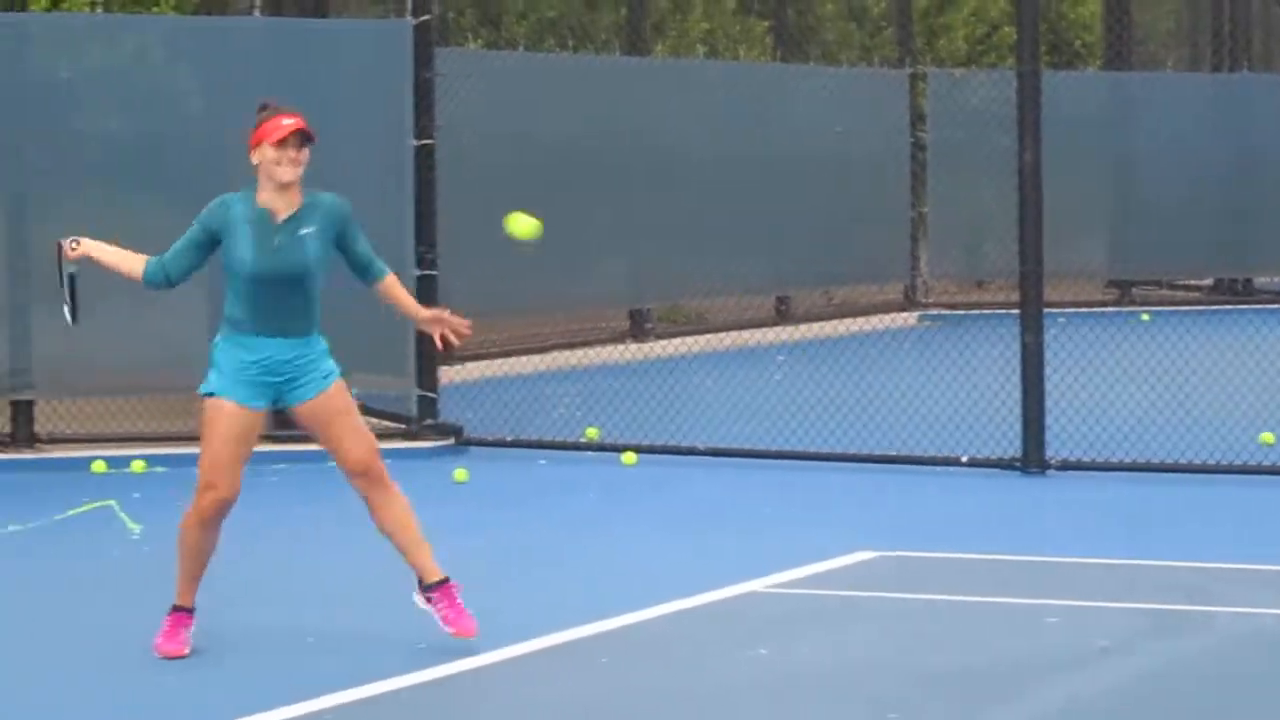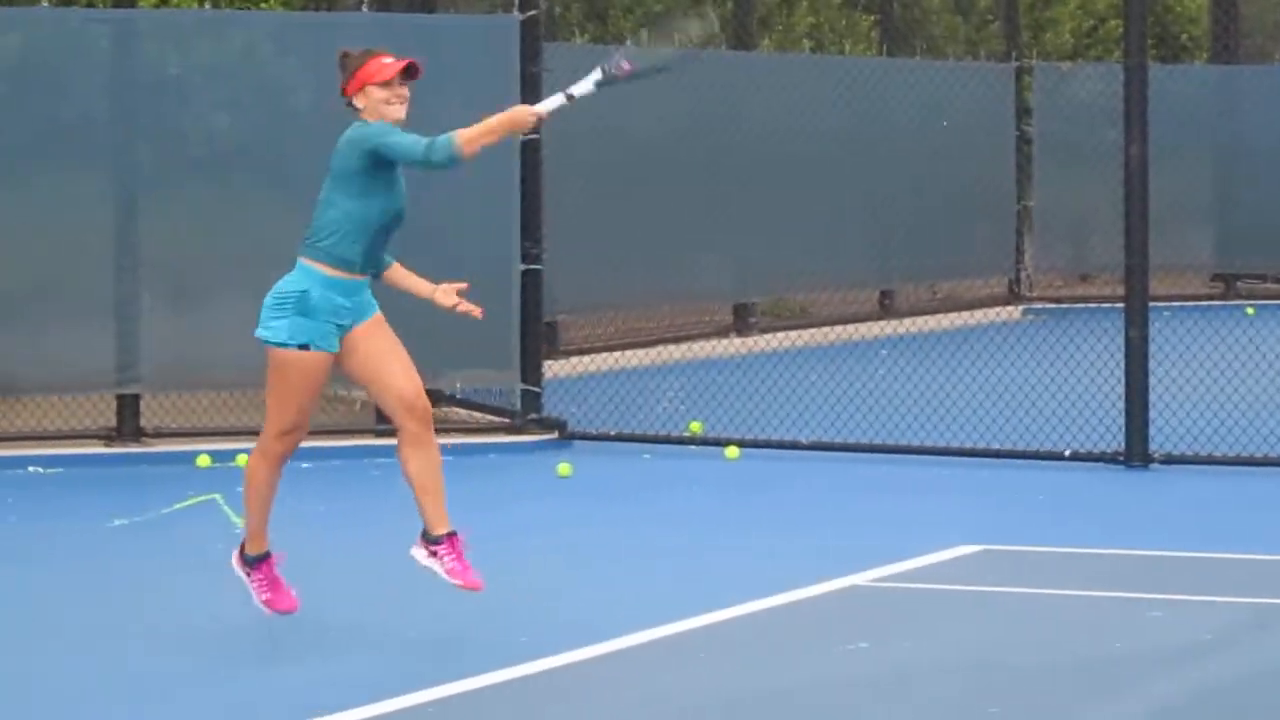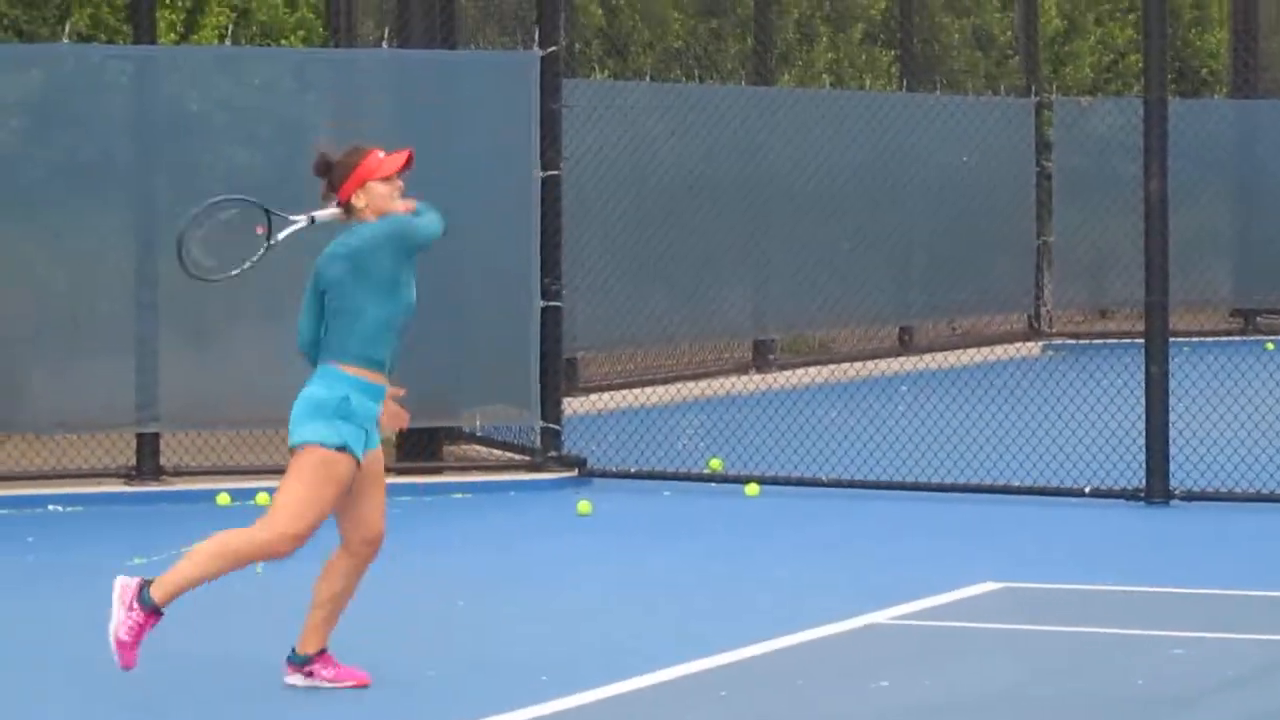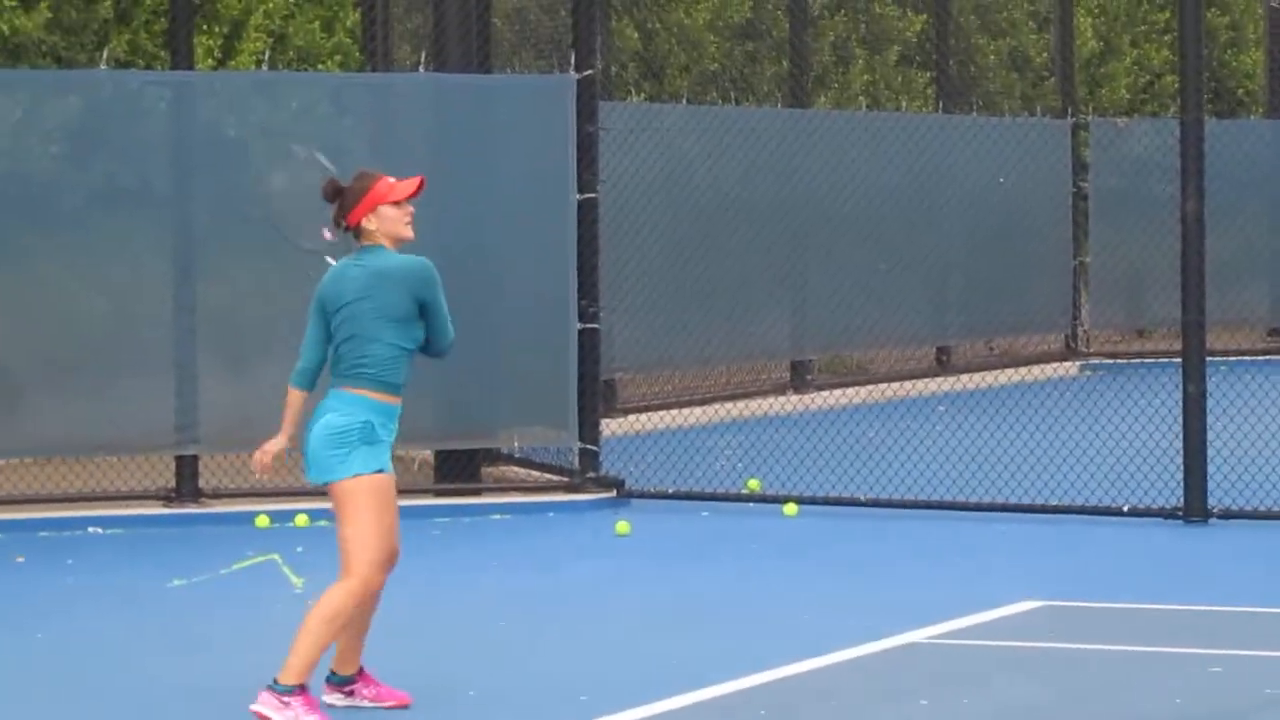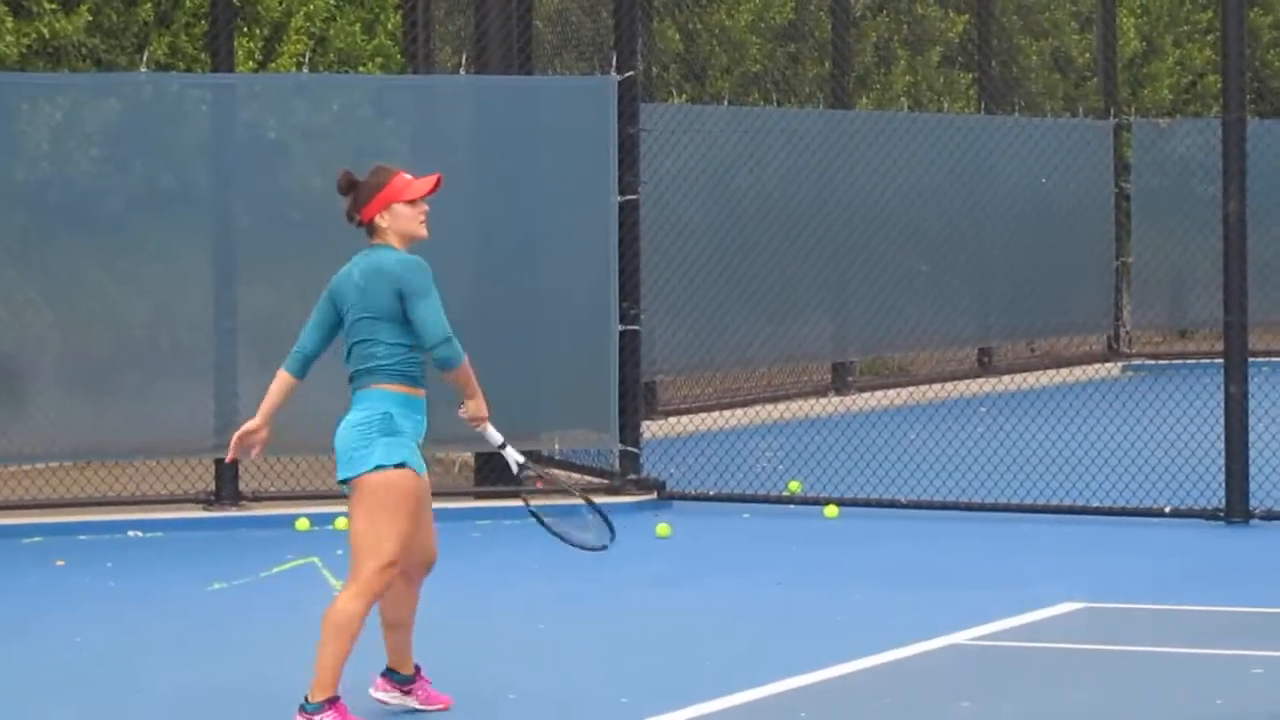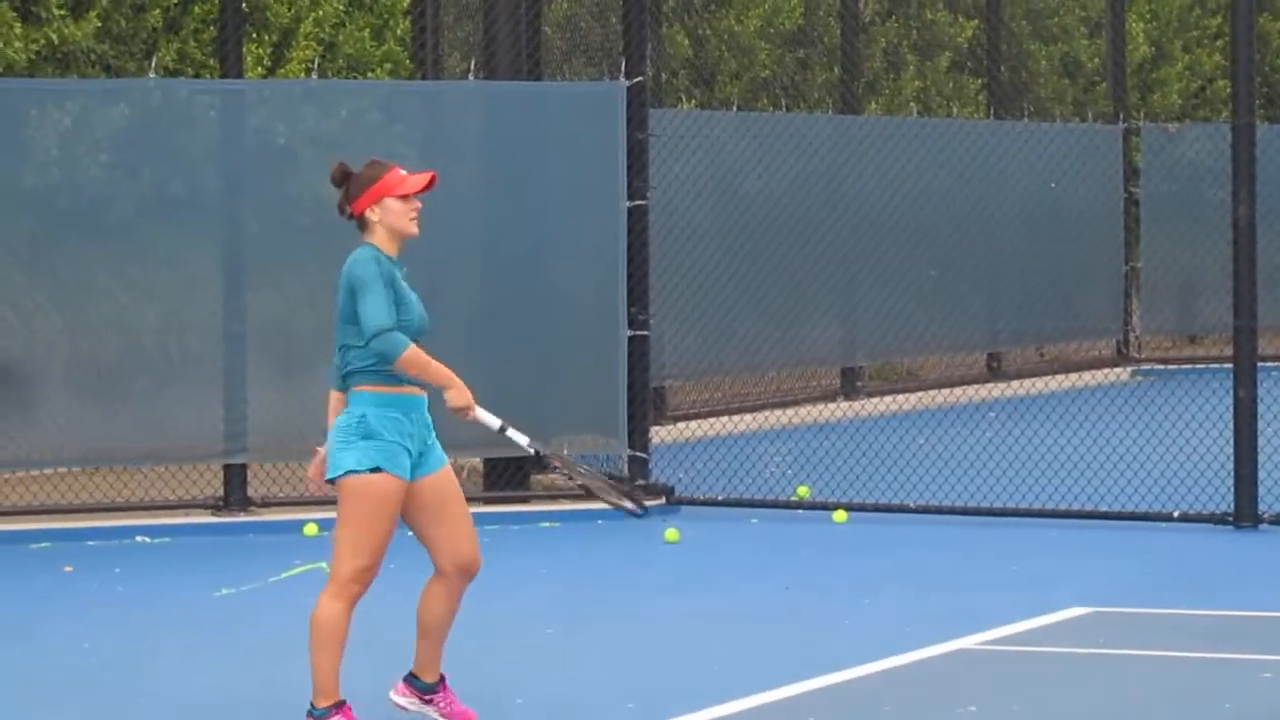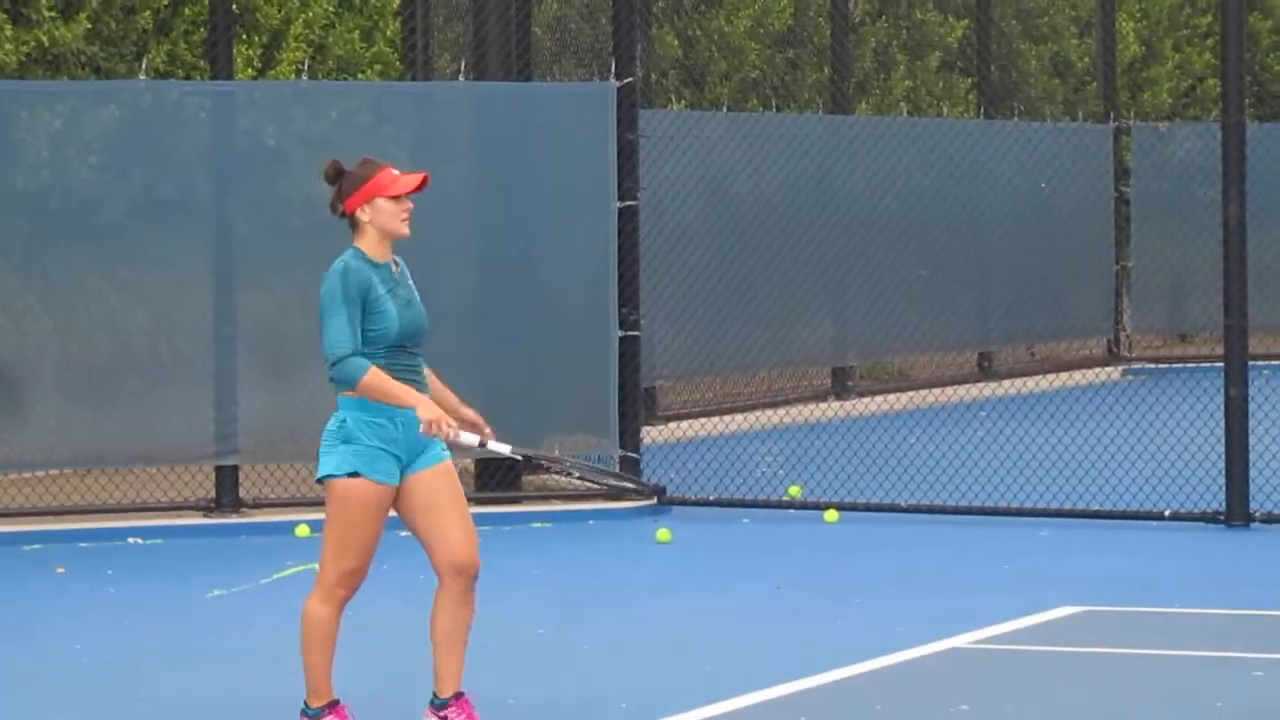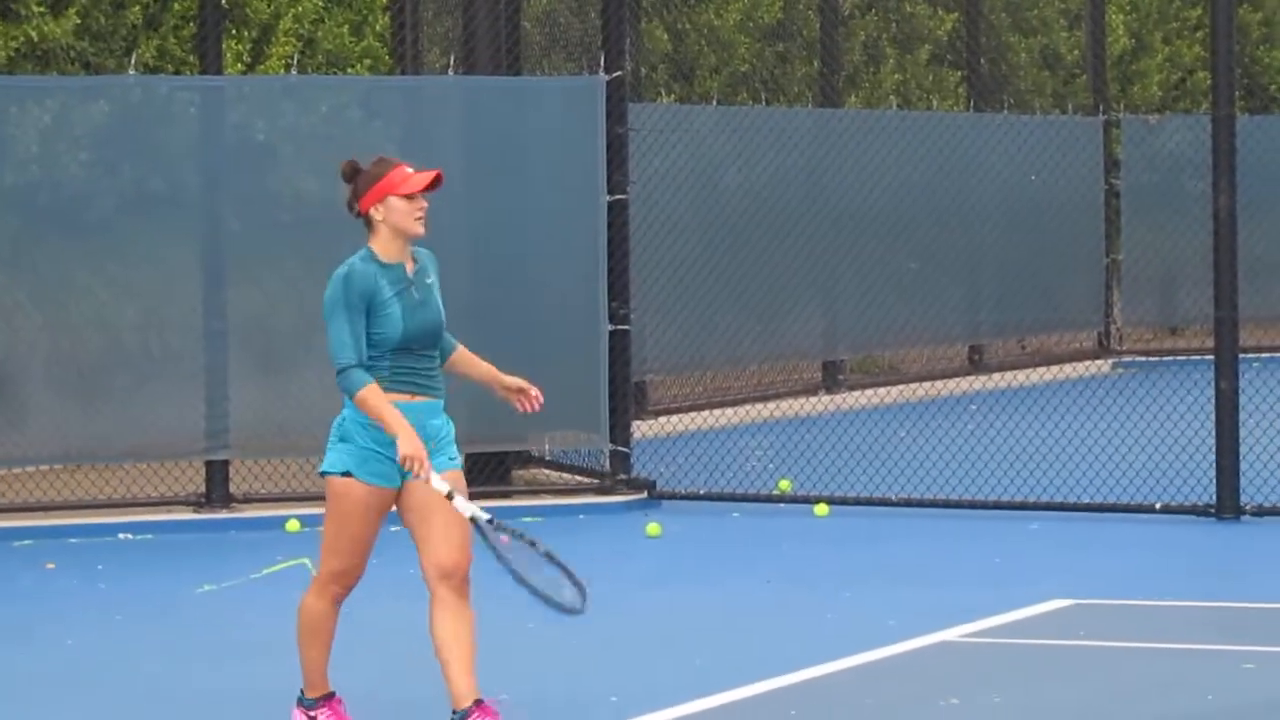
dt=0.2s
person 1, frame 1
left shoulder: (330, 212)
right shoulder: (226, 210)
left elbow: (371, 270)
right elbow: (162, 272)
left wrist: (421, 315)
right wrist: (93, 250)
left hip: (305, 361)
right hip: (239, 363)
left knee: (370, 473)
right knee: (214, 497)
left ankle: (435, 586)
right ankle: (181, 611)
person 1, frame 2
left shoulder: (387, 152)
right shoulder: (368, 139)
right elbow: (436, 152)
left wrist: (430, 291)
right wrist: (506, 122)
left hip: (353, 303)
right hip: (307, 300)
left knee: (414, 410)
right knee: (281, 439)
left ankle: (438, 540)
right ankle: (254, 555)
person 1, frame 3
left shoulder: (331, 257)
right shoulder: (396, 239)
left elbow: (311, 346)
right elbow: (430, 225)
right wrist: (408, 211)
left hip: (351, 408)
right hip: (342, 407)
left knee: (366, 539)
right knee: (280, 535)
left ankle: (309, 658)
right ankle: (146, 597)
person 1, frame 4
left shoulder: (332, 280)
right shoulder: (415, 270)
left elbow: (306, 367)
right elbow: (440, 345)
left wrist: (285, 436)
left hip: (342, 424)
right hip: (356, 431)
left knee: (381, 557)
right knee: (362, 575)
person 1, frame 5
left shoulder: (346, 278)
right shoulder: (409, 269)
left elbow: (300, 356)
right elbow: (444, 349)
left wrist: (262, 419)
right wrist: (475, 397)
left hip: (382, 427)
right hip: (384, 425)
left knee: (420, 560)
right knee: (373, 575)
person 1, frame 6
left shoulder: (380, 269)
right shoulder: (366, 264)
left elbow: (348, 362)
right elbow: (384, 342)
left wrist: (334, 438)
right wrist: (451, 382)
left hip: (412, 427)
right hip: (375, 429)
left knee: (460, 562)
right knee: (350, 578)
person 1, frame 7
left shoulder: (397, 270)
right shoulder: (344, 274)
right elbow: (344, 363)
left wrist: (453, 407)
right wrist: (417, 401)
left hip: (416, 436)
right hip: (364, 434)
left knee: (460, 565)
right knee: (339, 582)
person 1, frame 8
left shoulder: (425, 265)
right shoulder: (351, 279)
right elbow: (350, 372)
left wrist: (500, 380)
right wrist: (400, 431)
left hip: (433, 431)
right hip: (368, 437)
left knee: (452, 574)
right knee: (336, 579)
